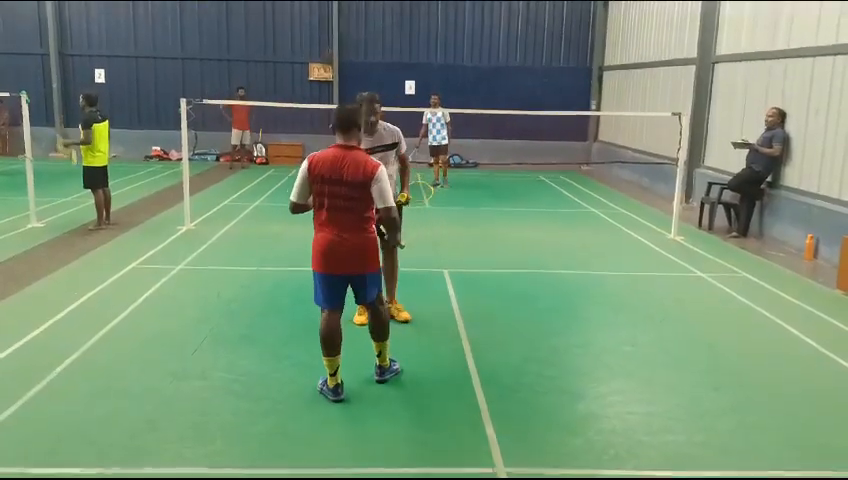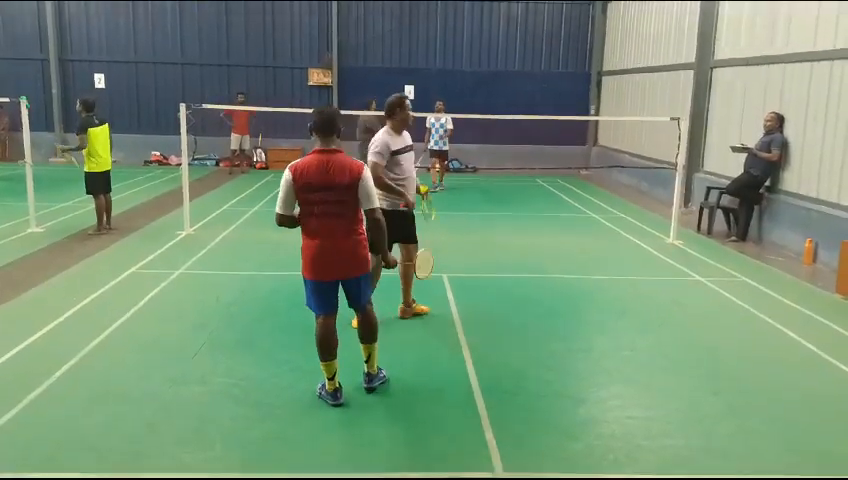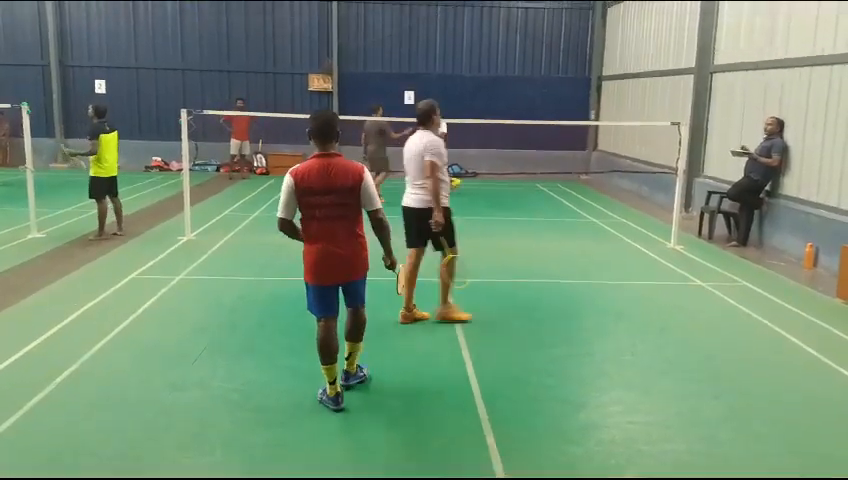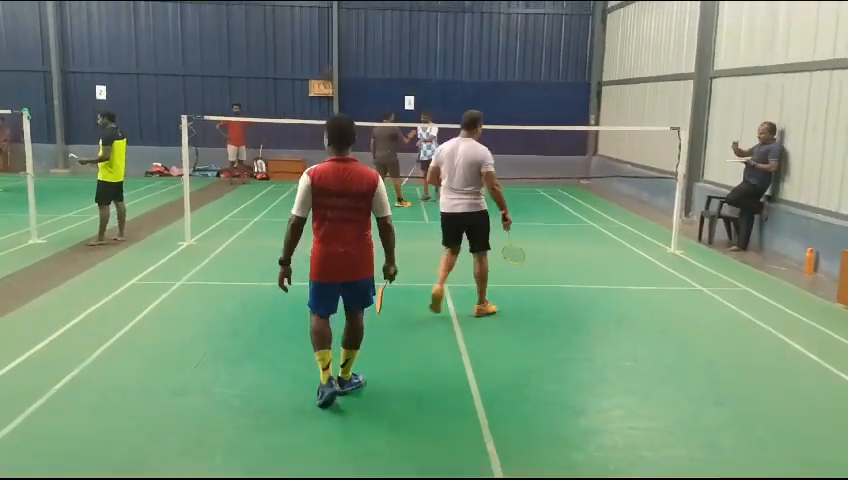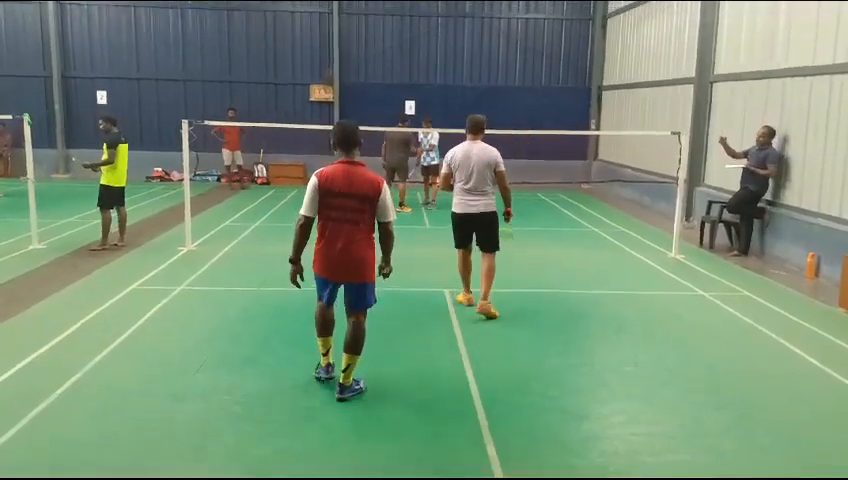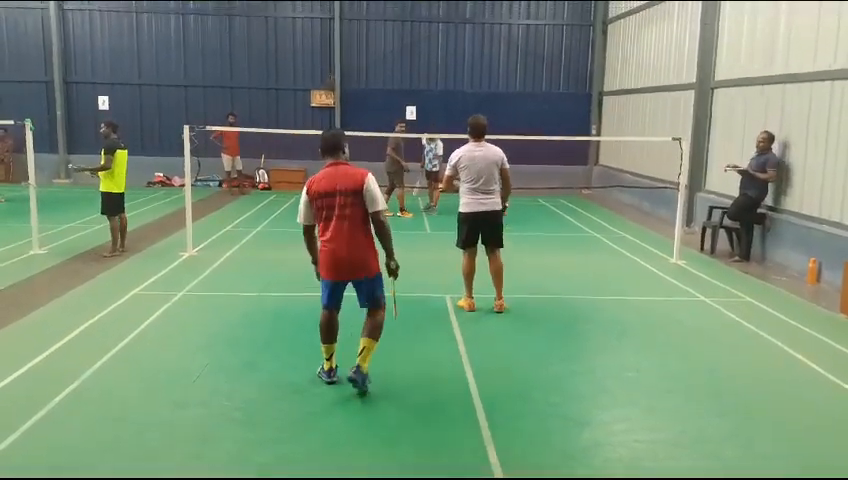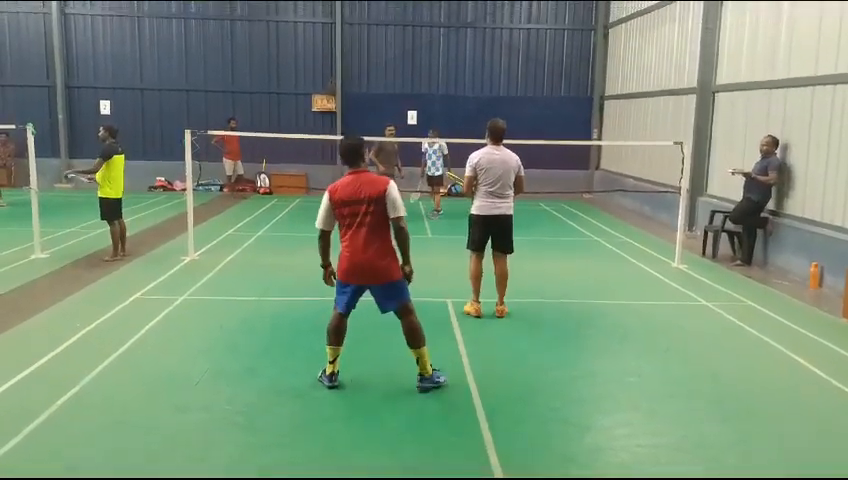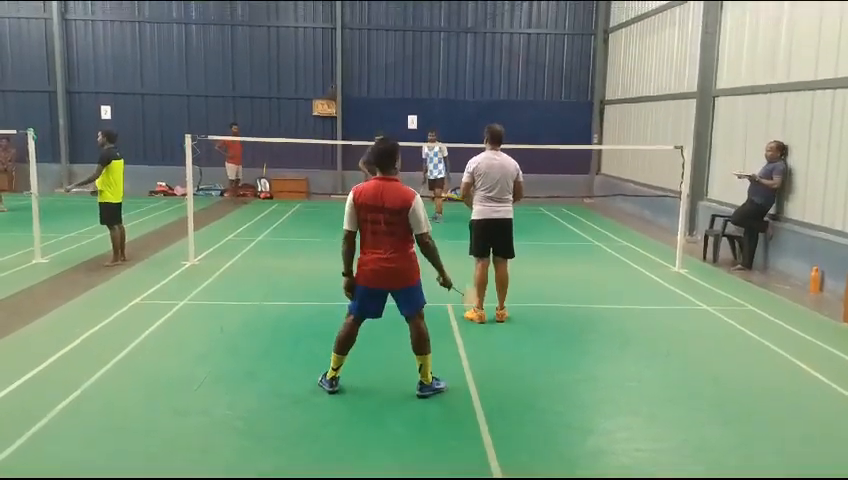
dt=0.4s
person 1, frame 1
left shoulder: (313, 161)
right shoulder: (373, 168)
left elbow: (295, 207)
right elbow: (389, 216)
right wrist: (394, 237)
left hip: (327, 250)
right hip: (363, 251)
left knee: (330, 313)
right knee: (375, 305)
left ankle: (333, 382)
right ankle: (384, 365)
person 1, frame 2
left shoulder: (295, 170)
right shoulder: (357, 169)
left elbow: (282, 219)
right elbow: (374, 217)
right wrist: (384, 253)
left hip: (317, 257)
right hip: (354, 255)
left knee: (325, 317)
right knee: (364, 309)
left ankle: (332, 386)
right ankle: (371, 372)
person 1, frame 3
left shoulder: (296, 175)
right shoulder: (358, 172)
left elbow: (283, 224)
right elbow: (378, 218)
right wrist: (388, 252)
left hip: (318, 260)
right hip: (354, 257)
left knee: (325, 321)
right knee: (357, 310)
left ankle: (333, 391)
right ankle: (350, 369)
person 1, frame 4
left shoulder: (313, 175)
right shoulder: (371, 178)
left elbow: (296, 223)
right elbow: (385, 225)
left wrist: (285, 263)
right wrist: (390, 261)
left hip: (324, 261)
right hip: (359, 262)
left knee: (320, 317)
right knee: (354, 316)
left ankle: (326, 379)
right ankle: (345, 376)
person 1, frame 5
left shoulder: (320, 177)
right shoulder: (377, 182)
left elbow: (304, 223)
right elbow: (386, 229)
left wrist: (295, 260)
right wrist: (386, 260)
left hip: (327, 260)
right hip: (361, 262)
left knee: (324, 306)
right knee: (356, 317)
left ankle: (326, 364)
right ankle: (346, 382)
person 1, frame 6
left shoulder: (311, 185)
right shoulder: (363, 177)
left elbow: (307, 230)
right elbow: (379, 221)
left wrist: (316, 261)
right wrist: (390, 256)
left hip: (330, 260)
right hip: (363, 259)
left knee: (329, 310)
right knee: (376, 309)
left ankle: (328, 367)
right ankle: (360, 367)
person 1, frame 7
left shoulder: (333, 191)
right shoulder: (384, 184)
left elbow: (323, 234)
right elbow: (400, 227)
left wrist: (326, 265)
right wrist: (406, 261)
left hip: (349, 266)
right hip: (383, 265)
left knee: (340, 314)
right knee: (407, 314)
left ankle: (330, 372)
right ankle: (426, 374)
person 1, frame 8
left shoulder: (357, 193)
right shoulder: (410, 196)
left elbow: (348, 239)
right elbow: (424, 241)
left wrist: (348, 274)
right wrist: (441, 272)
left hip: (368, 271)
right hip: (404, 272)
left knee: (352, 321)
right knee: (417, 321)
left ankle: (331, 377)
right ankle: (426, 381)
person 2, frame 1
left shoulder: (393, 133)
left elbow: (403, 162)
left wrist: (404, 190)
left knee: (390, 252)
left ankle: (392, 302)
right ankle: (364, 304)
person 2, frame 2
left shoulder: (405, 135)
right shoulder: (382, 140)
right elbow: (375, 178)
left wrist: (415, 187)
right wrist: (403, 196)
left hip: (404, 207)
right hip: (386, 208)
left knee: (410, 254)
left ankle: (407, 304)
person 2, frame 3
left shoulder: (411, 141)
right shoulder: (433, 141)
right elbow: (432, 178)
left wrist: (445, 181)
right wrist: (437, 211)
left hip: (410, 204)
right hip: (429, 207)
left knee: (414, 255)
right knee: (449, 255)
left ankle: (408, 309)
right ankle: (445, 307)
person 2, frame 4
left shoulder: (443, 148)
right shoulder: (481, 152)
left elbow: (431, 178)
right elbow: (493, 186)
right wrist: (505, 212)
left hip: (447, 209)
right hip: (475, 210)
left knee: (450, 252)
right knee: (480, 256)
left ankle: (439, 287)
right ankle: (481, 304)
person 2, frame 5
left shoulder: (453, 153)
right shoulder: (492, 153)
left elbow: (444, 185)
right elbow: (503, 185)
right wrist: (508, 206)
left hip: (460, 210)
right hip: (486, 210)
left knee: (463, 252)
right knee: (488, 255)
left ankle: (467, 294)
right ankle: (484, 301)
person 2, frame 6
left shoulder: (458, 154)
right shoulder: (498, 152)
left elbow: (445, 185)
right elbow: (507, 183)
right wrist: (503, 202)
left hip: (468, 210)
right hip: (493, 210)
left knee: (469, 254)
right knee: (494, 254)
left ankle: (468, 299)
right ankle: (499, 300)
person 2, frame 7
left shoulder: (476, 156)
right shoulder: (514, 158)
left elbow: (467, 189)
right elbow: (520, 189)
left hip: (481, 213)
right hip: (505, 214)
left knee: (476, 257)
right knee: (501, 259)
left ankle: (475, 303)
right ankle: (500, 305)
person 2, frame 8
left shoulder: (475, 162)
right shoulder: (512, 163)
left elbow: (464, 194)
right elbow: (519, 195)
left wrist: (473, 205)
left hip: (481, 217)
right hip: (505, 218)
left knee: (481, 263)
right knee: (501, 264)
left ankle: (479, 310)
right ankle: (501, 310)
person 3, frame 1
left shoulder: (87, 118)
right shoulder: (103, 116)
left elbow: (87, 140)
left wrist: (71, 142)
left hip: (92, 161)
right hip: (103, 158)
left knee: (97, 190)
right knee: (105, 188)
left ankle: (100, 222)
right ankle: (107, 218)
person 3, frame 2
left shoulder: (83, 124)
right shoulder: (103, 120)
left elbow: (82, 145)
left wrist: (67, 148)
left hip: (93, 166)
right hip: (106, 164)
left knee: (98, 196)
right knee: (106, 193)
left ankle: (100, 227)
right ankle: (108, 223)
person 3, frame 3
left shoulder: (94, 129)
right shoulder: (112, 127)
left elbow: (94, 151)
left wrist: (76, 153)
left hip: (99, 171)
right hip: (112, 169)
left knee: (101, 200)
right knee: (114, 198)
left ankle: (101, 233)
right ankle: (120, 228)
person 3, frame 4
left shoulder: (107, 134)
right shoulder: (120, 133)
left elbow: (106, 156)
left wrist: (88, 161)
right wrist: (97, 162)
left hip: (107, 176)
right hip: (118, 175)
left knee: (103, 205)
right knee: (119, 203)
left ankle: (101, 237)
right ankle: (121, 234)
person 3, frame 5
left shoulder: (111, 138)
right shoulder: (121, 138)
left elbow: (111, 160)
left wrist: (92, 165)
right wrist: (100, 167)
left hip: (110, 180)
right hip: (120, 180)
left knee: (105, 209)
right knee: (120, 208)
left ankle: (104, 242)
right ankle: (121, 239)
person 3, frame 6
left shoulder: (109, 144)
right shoulder: (121, 144)
left elbow: (107, 165)
left wrist: (86, 169)
right wrist: (97, 171)
left hip: (109, 187)
right hip: (119, 186)
left knee: (111, 216)
right knee: (121, 214)
left ankle: (114, 248)
right ankle: (122, 245)
person 3, frame 7
left shoulder: (107, 148)
right shoulder: (118, 148)
left elbow: (95, 169)
left wrist: (74, 171)
right wrist: (97, 178)
left hip: (108, 192)
right hip: (117, 191)
left knee: (112, 221)
right knee: (119, 219)
left ankle: (115, 253)
right ankle: (123, 249)
person 3, frame 8
left shoulder: (106, 154)
right shoulder: (117, 154)
left elbow: (95, 176)
left wrist: (74, 186)
right wrist: (99, 188)
left hip: (108, 197)
right hip: (116, 195)
left knee: (112, 226)
right knee: (118, 225)
left ankle: (116, 258)
right ankle: (122, 255)
person 4, frame 1
left shoulder: (779, 133)
right shoulder: (768, 131)
left elbow: (776, 152)
left wrist: (757, 148)
right wrist: (750, 146)
left hip: (759, 170)
right hip: (754, 168)
left knee: (733, 184)
right knee: (747, 200)
left ankle: (758, 193)
right ankle: (741, 230)
person 4, frame 2
left shoulder: (777, 138)
right shoulder: (766, 136)
left elbow: (774, 157)
left wrist: (755, 152)
right wrist: (750, 150)
left hip: (757, 174)
right hip: (752, 173)
left knee: (731, 189)
right knee: (746, 204)
left ankle: (757, 197)
right ankle: (740, 235)
person 4, frame 3
left shoulder: (778, 143)
right shoulder: (766, 141)
left elbow: (775, 162)
left wrist: (756, 157)
right wrist: (749, 153)
left hip: (757, 178)
right hip: (752, 177)
left knee: (732, 193)
right knee: (746, 208)
left ankle: (758, 202)
right ankle: (741, 240)
person 4, frame 4
left shoulder: (774, 147)
right shoulder: (759, 146)
left elbow: (772, 167)
right elbow: (743, 154)
left wrist: (753, 164)
right wrist: (736, 149)
left hip: (757, 183)
right hip: (751, 182)
left knee: (731, 198)
right knee: (746, 213)
left ankle: (759, 207)
right ankle: (741, 244)
person 4, frame 5
left shoulder: (772, 153)
right shoulder: (754, 149)
left elbow: (772, 173)
right elbow: (735, 155)
left wrist: (753, 169)
right wrist: (725, 145)
left hip: (755, 188)
right hip: (747, 187)
left knee: (731, 206)
right knee: (745, 218)
left ankle: (760, 212)
right ankle: (742, 249)
person 4, frame 6
left shoulder: (771, 158)
right shoulder: (756, 156)
left elbow: (771, 177)
left wrist: (752, 173)
right wrist: (737, 168)
left hip: (754, 194)
right hip: (746, 192)
left knee: (732, 213)
right knee: (746, 224)
left ankle: (761, 218)
right ankle: (743, 255)
person 4, frame 7
left shoulder: (774, 161)
right shoulder: (763, 159)
left elbow: (772, 180)
left wrist: (753, 176)
right wrist: (744, 173)
left hip: (757, 198)
right hip: (751, 197)
left knee: (734, 217)
right knee: (748, 228)
left ankle: (764, 222)
right ankle: (745, 259)
person 4, frame 8
left shoulder: (779, 166)
right shoulder: (770, 164)
left elbow: (776, 184)
left wrist: (757, 179)
right wrist: (750, 177)
left hip: (760, 202)
right hip: (755, 200)
left knee: (736, 218)
right knee: (750, 232)
left ankle: (764, 226)
right ankle: (746, 263)
